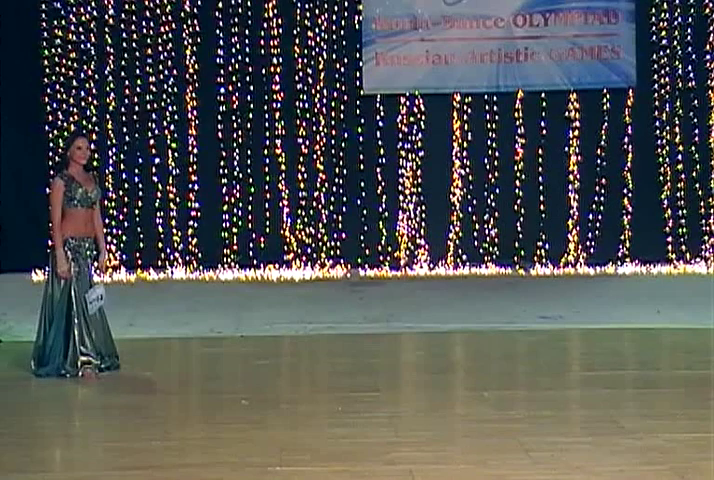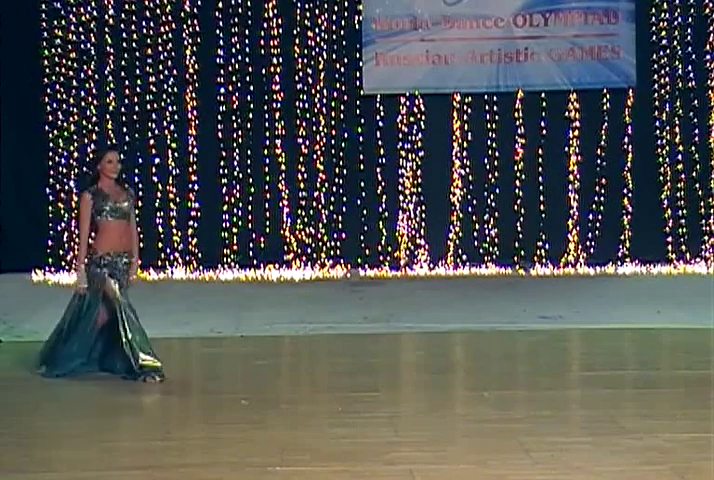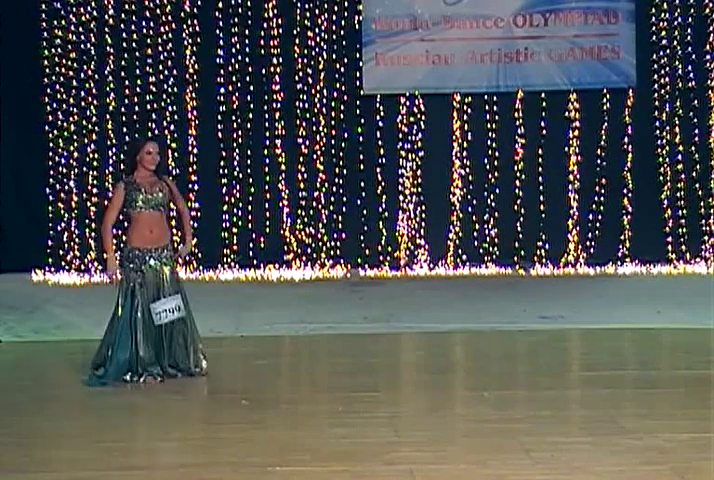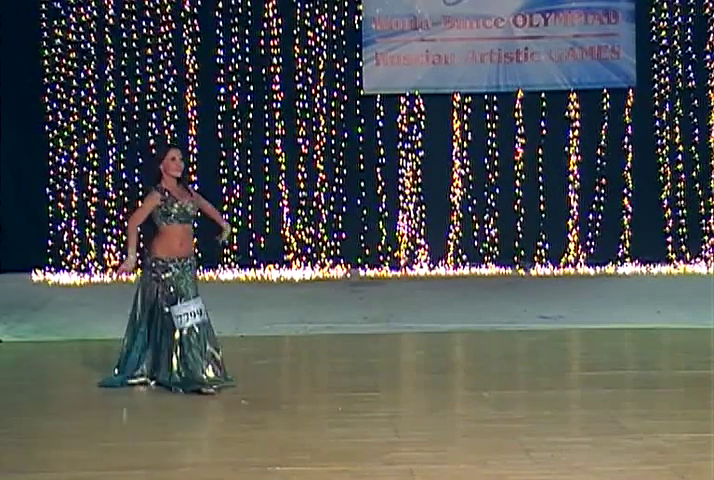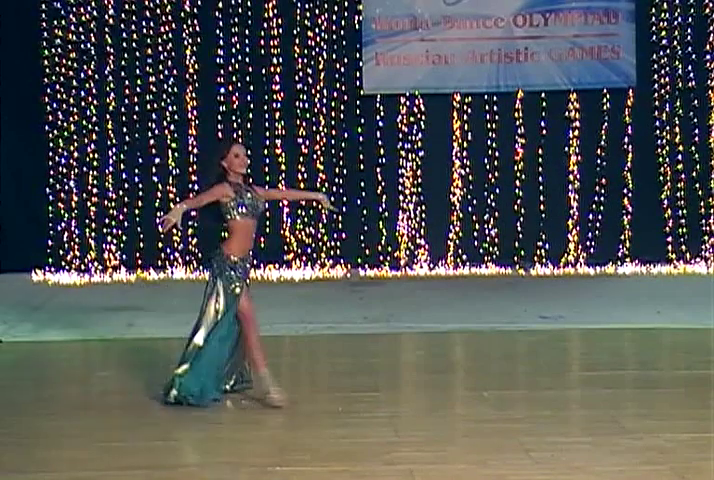
dt=0.7s
person 1, frame 1
left shoulder: (91, 179)
right shoulder: (61, 181)
right elbow: (55, 220)
left wrist: (102, 248)
right wrist: (59, 255)
left hip: (88, 246)
right hip: (68, 245)
left knee: (82, 301)
right knee: (73, 301)
left ankle: (83, 356)
right ankle: (78, 360)
person 1, frame 2
left shoulder: (127, 192)
right shoulder: (90, 195)
right elbow: (83, 235)
left wrist: (134, 261)
right wrist: (80, 270)
left hip: (123, 259)
right hip: (102, 260)
left knee: (104, 313)
right knee: (123, 312)
left ankle: (71, 359)
right ankle: (143, 366)
person 1, frame 3
left shoulder: (165, 182)
right shoulder: (124, 186)
left elbow: (183, 208)
right elbow: (107, 224)
left wrist: (189, 237)
right wrist: (111, 258)
left hip: (163, 253)
right hip: (135, 254)
left knee: (171, 307)
right knee: (139, 309)
left ankle: (174, 361)
right ankle: (143, 366)
person 1, frame 4
left shoulder: (187, 191)
right shoulder: (157, 194)
left elbow: (206, 206)
right elbow: (133, 222)
left wrist: (224, 225)
right wrist: (131, 254)
left hip: (185, 264)
right hip: (160, 263)
left knee: (188, 319)
right knee: (151, 319)
left ankle: (198, 374)
right ankle: (142, 370)
person 1, frame 5
left shoulder: (250, 189)
right shoulder: (226, 188)
left elbow: (283, 194)
right elbow: (199, 199)
left wrist: (317, 194)
right wrist: (180, 207)
left hip: (240, 263)
right hip: (230, 263)
left knee: (228, 323)
right knee: (249, 320)
left ankle: (221, 378)
right ankle: (266, 383)
